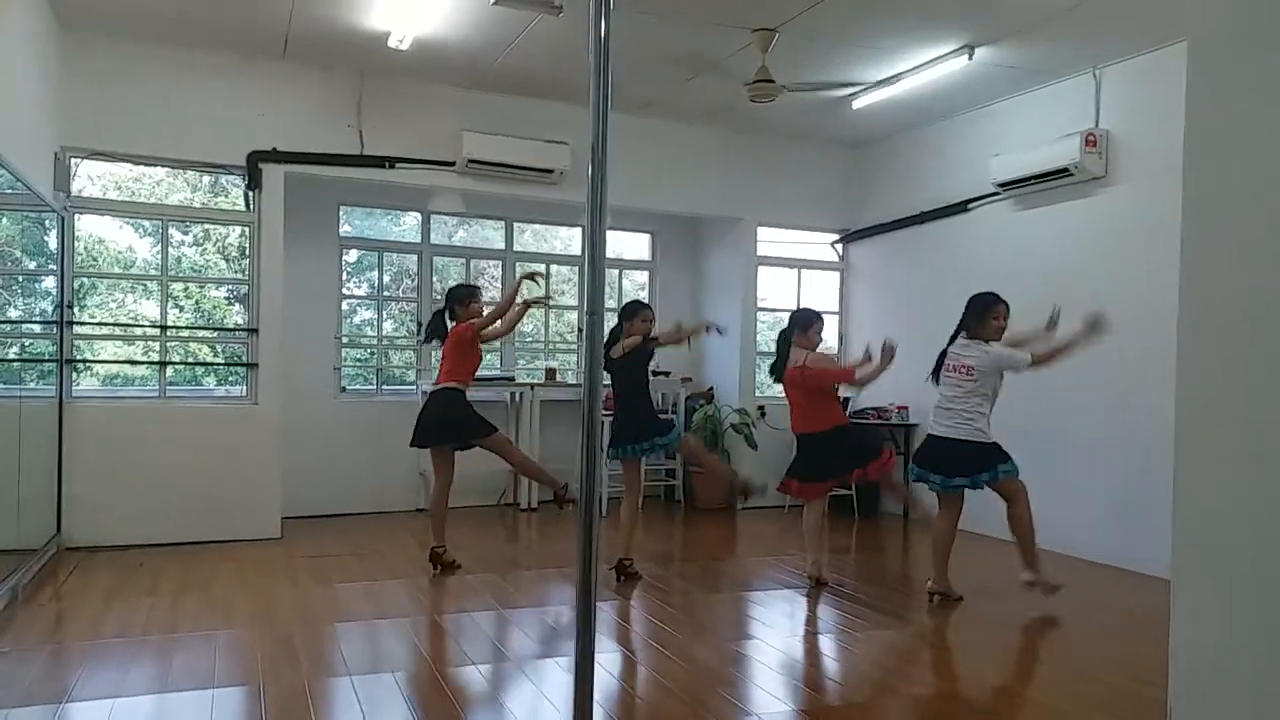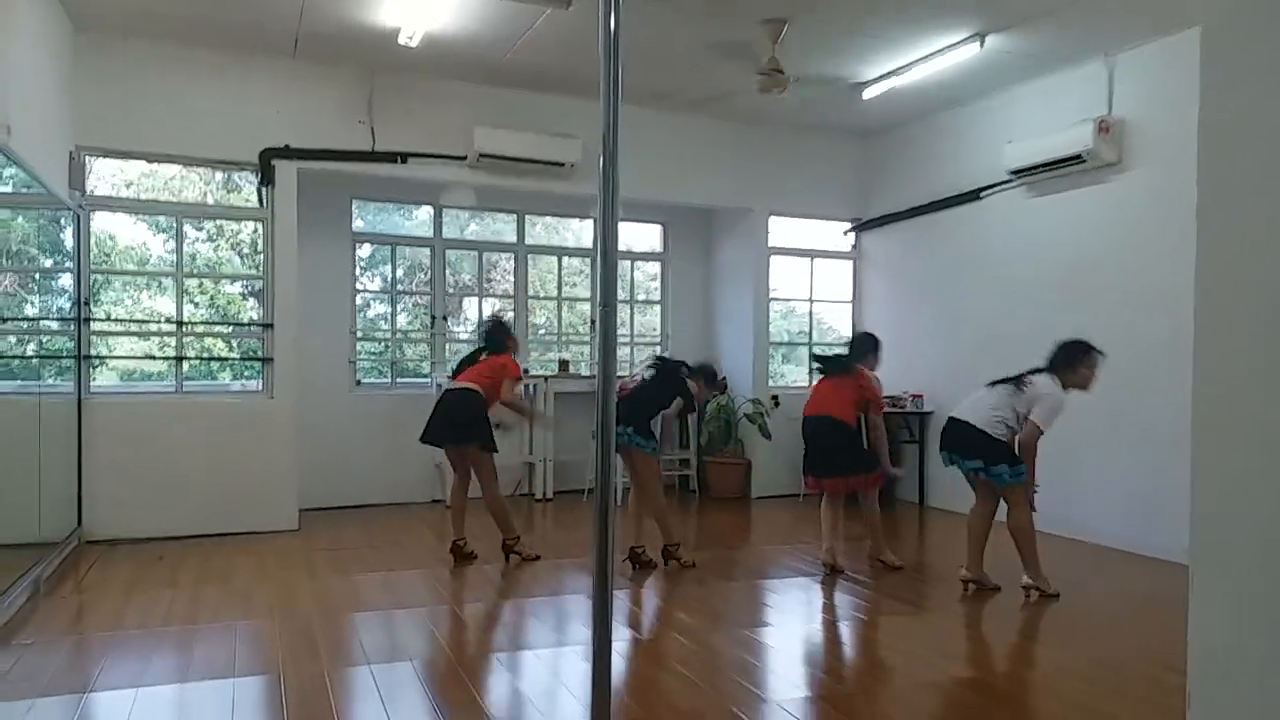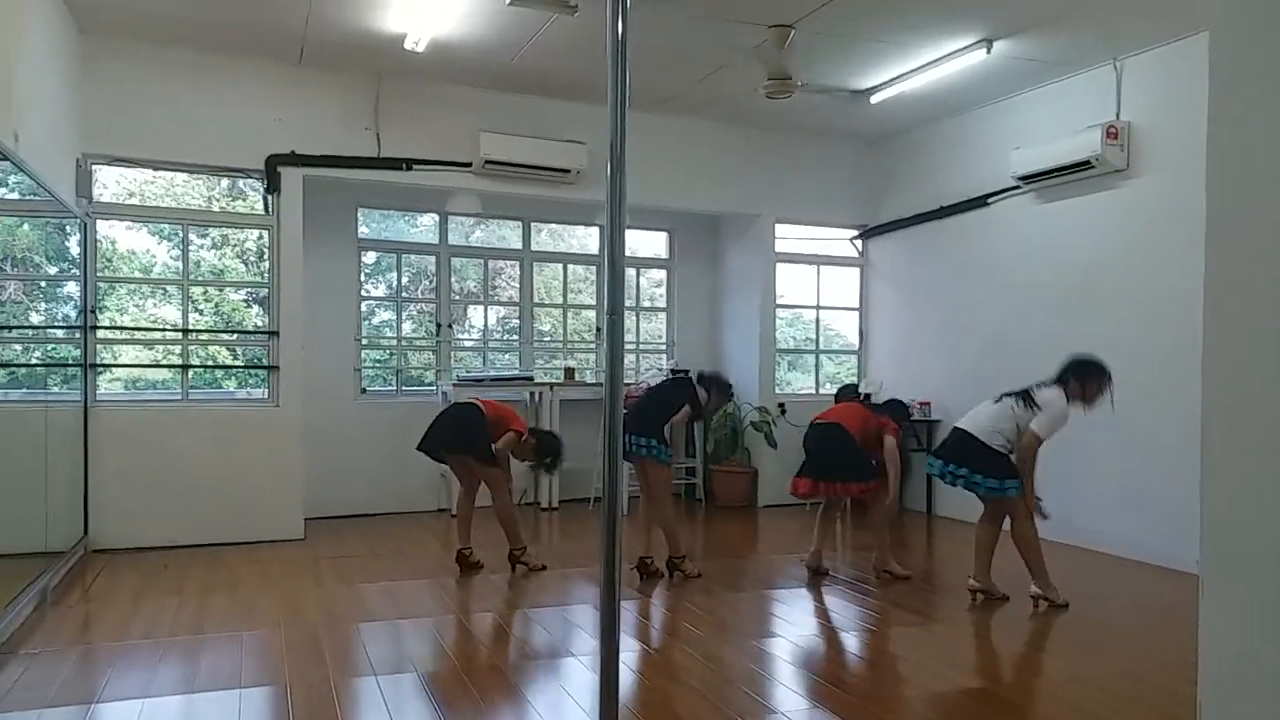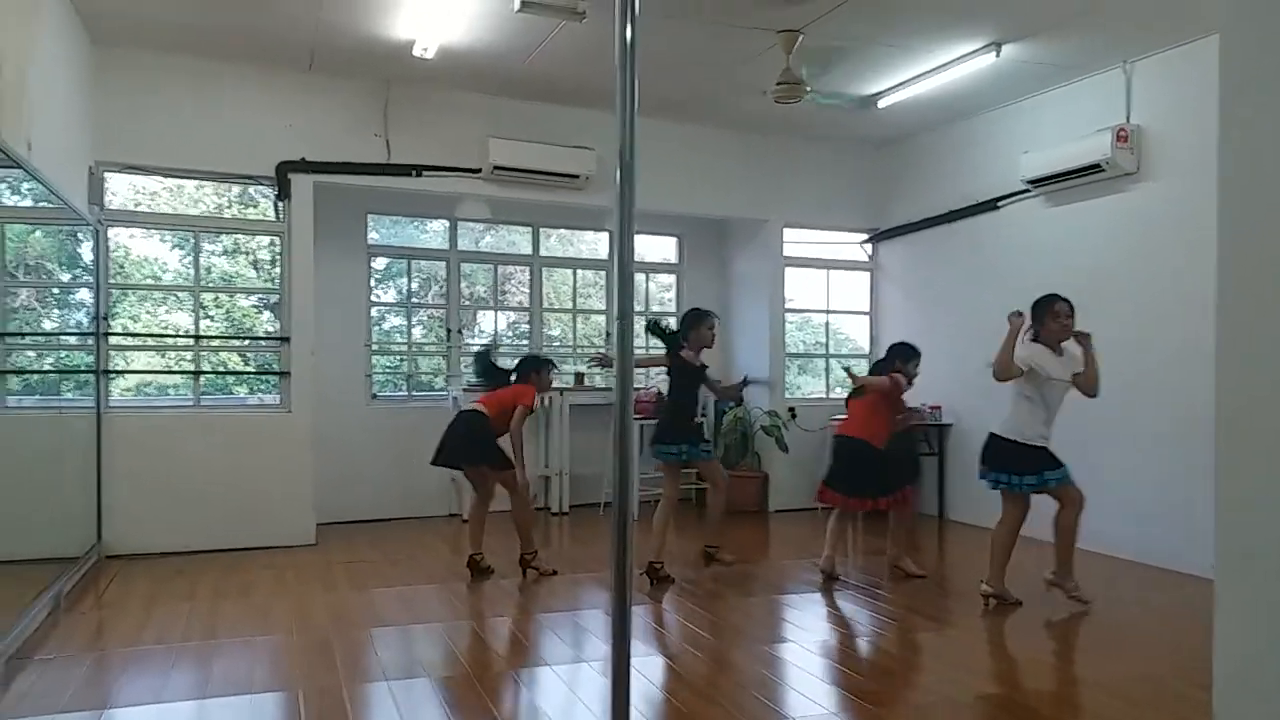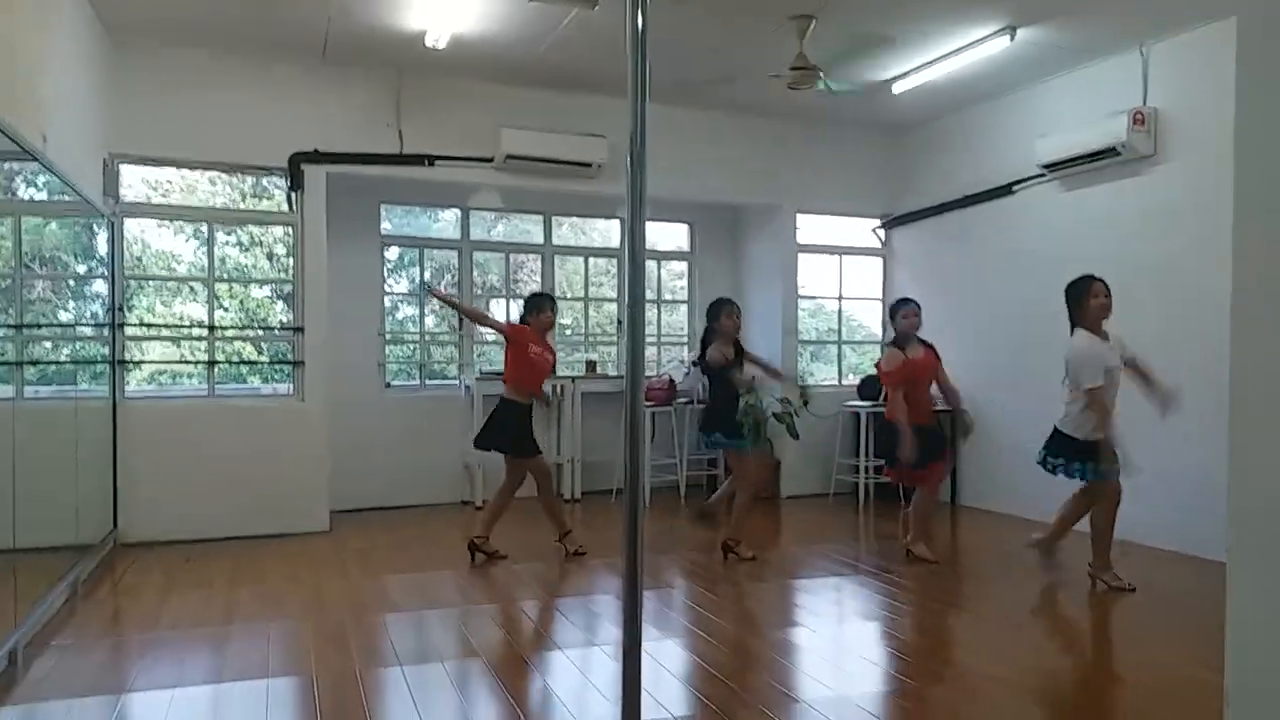
dt=0.4s
person 1, frame 1
left shoulder: (958, 345)
right shoulder: (993, 355)
right elbow: (1040, 358)
left wrist: (1040, 333)
right wrist: (1081, 336)
left hip: (938, 442)
right hip: (971, 445)
left knee: (949, 508)
right knee: (1016, 495)
left ankle: (939, 580)
right ankle: (1032, 571)
person 1, frame 2
left shoulder: (1037, 381)
right shoulder: (1055, 395)
right elbow: (1028, 438)
left wrist: (1024, 476)
right wrist: (1028, 479)
left hip: (957, 428)
right hip: (983, 435)
left knee: (986, 497)
right knee: (1018, 502)
left ankle: (973, 568)
right ankle: (1034, 576)
person 1, frame 3
left shoulder: (1047, 395)
right shoulder: (1059, 407)
left elbow: (1024, 445)
right elbow: (1026, 447)
left wrist: (1027, 492)
right wrist: (1028, 494)
left hip: (964, 439)
right hip: (978, 446)
left knee: (996, 508)
right knee: (1021, 513)
left ankle: (981, 579)
right ankle: (1043, 585)
person 1, frame 4
left shoulder: (1070, 355)
right shoulder: (1031, 351)
left elbow: (1090, 390)
right elbow: (1002, 373)
left wrist: (1088, 349)
right wrist: (1013, 331)
left hip: (1031, 447)
right hip: (1012, 445)
left knee: (1015, 511)
right knee: (1072, 499)
left ankle: (993, 583)
right ankle: (1063, 574)
person 1, frame 5
left shoulder: (1109, 339)
right shoulder: (1082, 347)
left elbow: (1133, 364)
right elbow: (1095, 400)
left wrist: (1159, 390)
right wrist: (1106, 448)
left hip: (1095, 434)
right hip: (1079, 437)
left knee: (1096, 492)
right knee: (1108, 493)
left ankle: (1049, 539)
right ankle: (1101, 566)
person 2, frame 1
left shoulder: (612, 352)
right shoulder: (635, 345)
right elbow: (675, 337)
right wrist: (702, 326)
left hip: (623, 432)
right hip: (647, 426)
left knee: (631, 494)
right knee: (699, 452)
left ankle: (625, 562)
right ankle: (739, 485)
person 2, frame 2
left shoulder: (668, 377)
right shoulder: (691, 389)
right elbow: (668, 415)
left hip: (621, 417)
right hip: (635, 423)
left knee: (640, 492)
right knee: (653, 490)
left ankle: (637, 549)
right ankle: (672, 547)
person 2, frame 3
left shoulder: (683, 385)
right shoulder: (699, 398)
left elbow: (639, 397)
right elbow: (675, 422)
right wrist: (669, 464)
left hip: (631, 429)
right hip: (648, 433)
left knee: (649, 496)
right knee: (662, 500)
left ankle: (646, 559)
right ankle: (677, 557)
person 2, frame 4
left shoulder: (694, 364)
right shoulder: (685, 359)
left elbow: (719, 391)
right elbow: (646, 361)
left wrist: (739, 386)
right wrist: (615, 361)
left hip: (670, 434)
right hip: (680, 434)
left knee: (670, 496)
right knee: (719, 483)
left ankle: (655, 562)
right ankle: (711, 546)
person 2, frame 5
left shoulder: (735, 347)
right shoulder: (714, 352)
left elbow: (761, 363)
right elbow: (736, 380)
left wrist: (784, 378)
left hip: (729, 418)
right hip: (720, 422)
left knee: (756, 468)
right knee: (747, 478)
left ankle: (714, 505)
right ankle: (732, 540)
person 3, frame 1
left shoulder: (469, 336)
right shoulder: (463, 332)
left elbow: (502, 329)
right elbow: (498, 313)
left wrist: (525, 305)
right wrist: (520, 280)
left hip: (438, 408)
right hip: (451, 405)
left knee: (442, 480)
right knee: (509, 450)
left ankle: (439, 549)
right ankle: (559, 490)
person 3, frame 2
left shoulder: (484, 361)
right shoulder: (510, 364)
right elbow: (506, 398)
right wrist: (528, 412)
left hip: (446, 406)
right hip: (467, 408)
left knee: (461, 477)
right knee: (489, 481)
left ankle: (459, 543)
right ankle: (511, 541)
person 3, frame 3
left shoulder: (506, 420)
right shoulder: (519, 427)
right elbow: (500, 448)
right wrist: (506, 478)
left hip: (446, 422)
right hip: (467, 424)
left knee: (468, 486)
right knee: (499, 488)
left ankle: (465, 552)
right ankle: (518, 551)
person 3, frame 4
left shoulder: (511, 392)
right shoulder: (528, 393)
right elbow: (514, 428)
right wrist: (519, 470)
left hip: (459, 431)
right hip: (475, 432)
left knee: (484, 493)
right knee: (519, 490)
left ankle: (476, 557)
right ankle: (529, 555)
person 3, frame 5
left shoulder: (549, 352)
right shoulder: (519, 335)
right elbow: (484, 319)
left wrist: (546, 399)
right wrist: (449, 300)
left hip: (522, 415)
right hip: (510, 415)
left knee: (514, 480)
right knee: (543, 475)
left ankle: (481, 538)
right ankle: (565, 534)
person 4, frame 1
left shoulder: (785, 363)
right shoulder: (817, 361)
right elbow: (858, 379)
left wrist: (861, 363)
right wrist: (883, 363)
left hip: (807, 439)
right hip: (834, 434)
left knee: (815, 502)
right knee: (881, 463)
left ankle: (814, 566)
person 4, frame 2
left shoulder: (831, 372)
right shoulder: (869, 380)
right elbow: (875, 426)
right wrist: (885, 465)
left hip: (812, 426)
right hip: (840, 430)
left knee: (832, 492)
right knee: (868, 488)
left ankle: (829, 551)
right ankle: (879, 550)
person 4, frame 3
left shoulder: (861, 411)
right shoulder: (887, 424)
right elbow: (891, 458)
right wrist: (892, 497)
left hip: (814, 435)
right hip: (838, 438)
left knee: (833, 498)
right knee: (876, 495)
left ankle: (815, 556)
right ankle: (884, 559)
person 4, frame 4
left shoulder: (881, 382)
right shoulder: (897, 381)
right elbow: (874, 382)
left wrist: (902, 421)
right wrist: (858, 380)
left hip: (846, 444)
right hip: (865, 450)
left knee: (845, 506)
right knee: (906, 498)
left ankle: (828, 558)
right ankle: (900, 556)
person 4, frame 5
left shoulder: (927, 350)
right shoulder: (892, 356)
left elbow: (945, 385)
right elbow: (896, 399)
left wrist: (962, 414)
right wrist: (905, 437)
left hip: (926, 422)
right hip: (905, 427)
left knee: (937, 471)
right knee: (927, 483)
right ankle: (915, 540)
